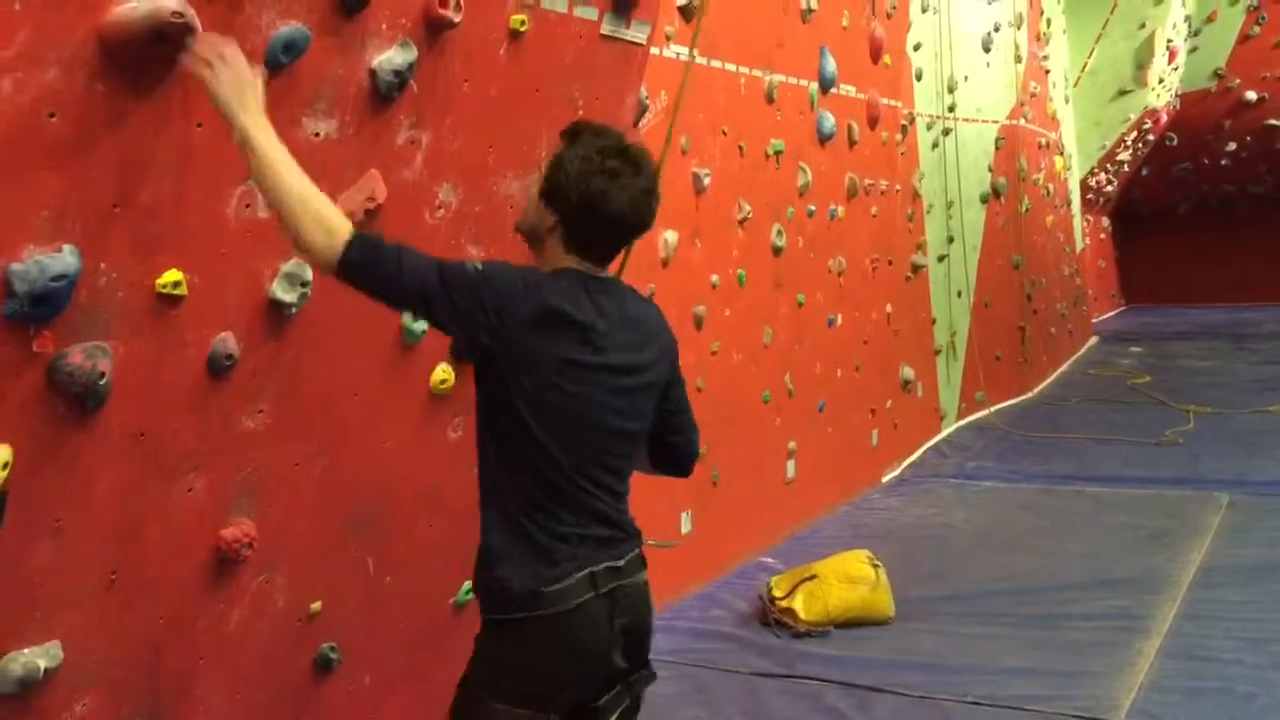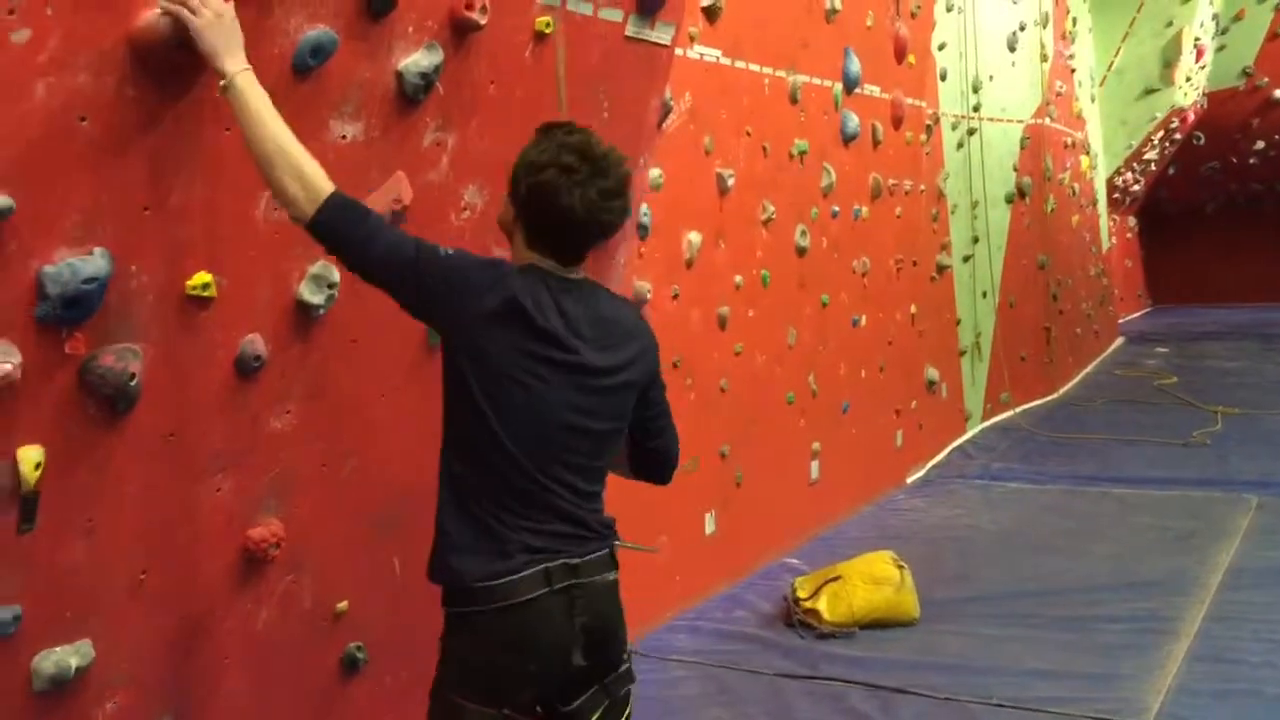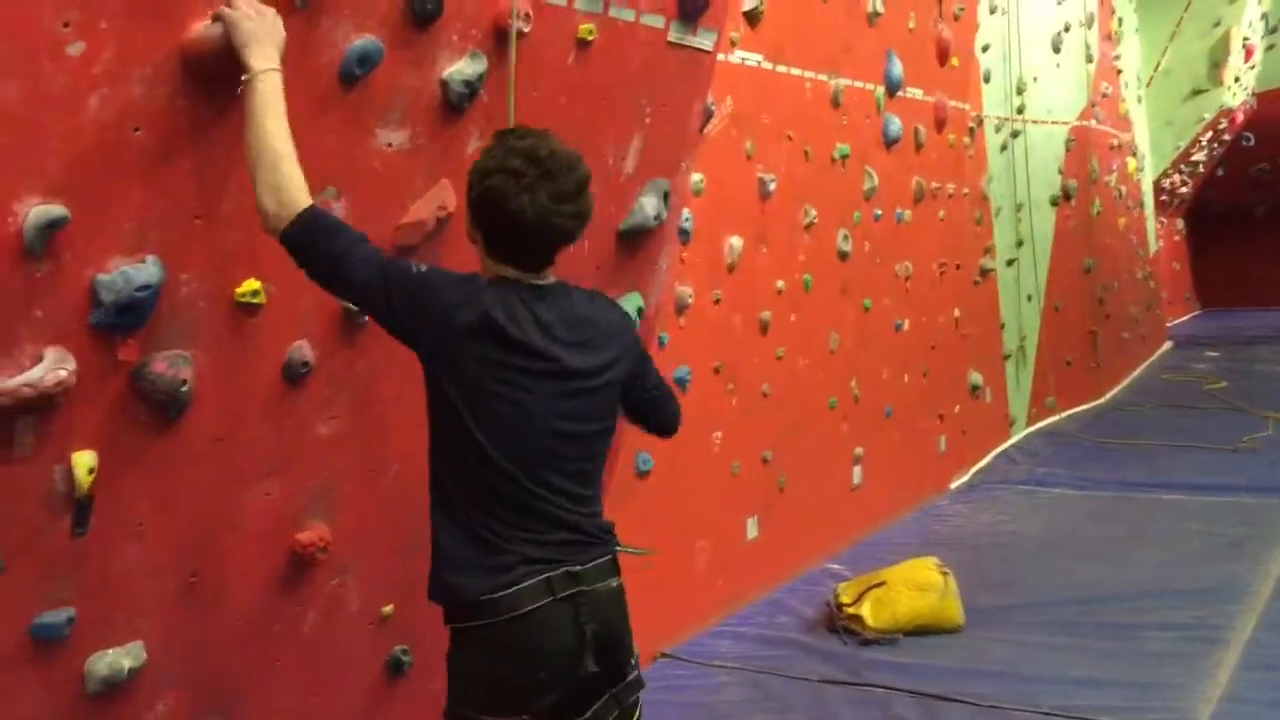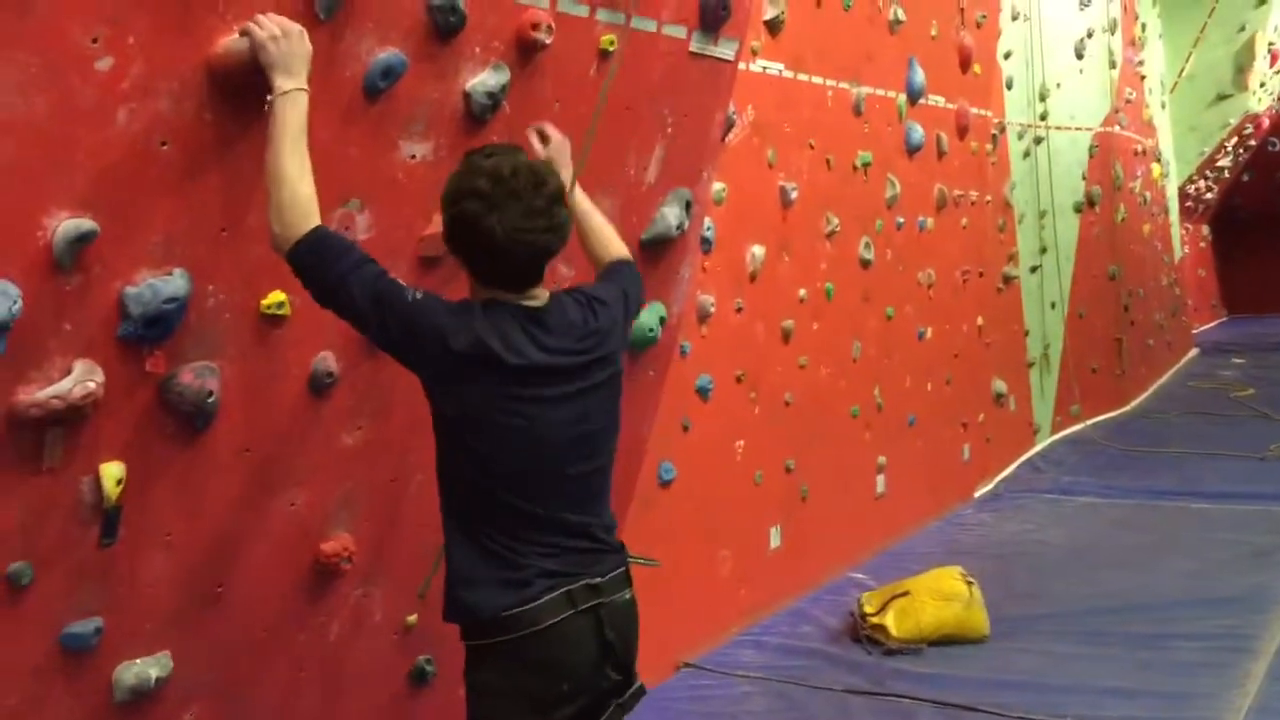
dt=0.3s
person 1, frame 1
left shoulder: (511, 304)
right shoulder: (650, 327)
left elbow: (334, 246)
right elbow: (681, 453)
left wrist: (249, 118)
left hip: (540, 617)
right hip: (623, 599)
person 1, frame 2
left shoulder: (476, 296)
right shoulder: (629, 330)
left elbow: (306, 195)
right elbow: (658, 462)
left wrist: (233, 63)
left hip: (501, 614)
right hip: (593, 598)
person 1, frame 3
left shoulder: (449, 314)
right shoulder: (605, 325)
left elbow: (284, 208)
right elbow: (665, 416)
left wrist: (262, 63)
left hip: (508, 626)
right hip: (598, 603)
person 1, frame 4
left shoulder: (449, 340)
right shoulder: (593, 323)
left elbow: (294, 232)
right elbow: (624, 264)
left wrist: (289, 84)
right wrist: (565, 177)
left hip: (524, 639)
right hip: (609, 613)
